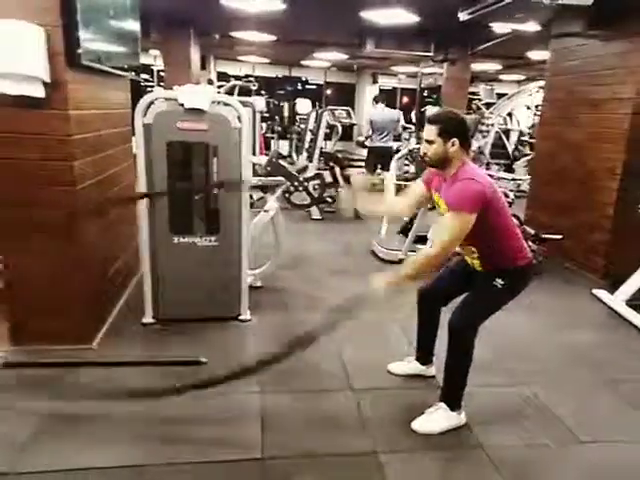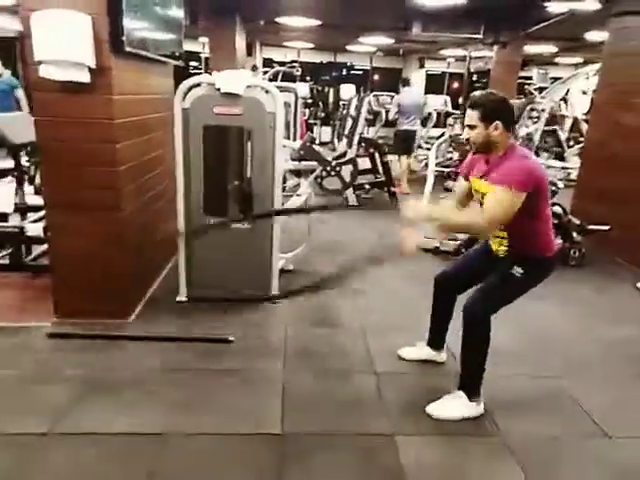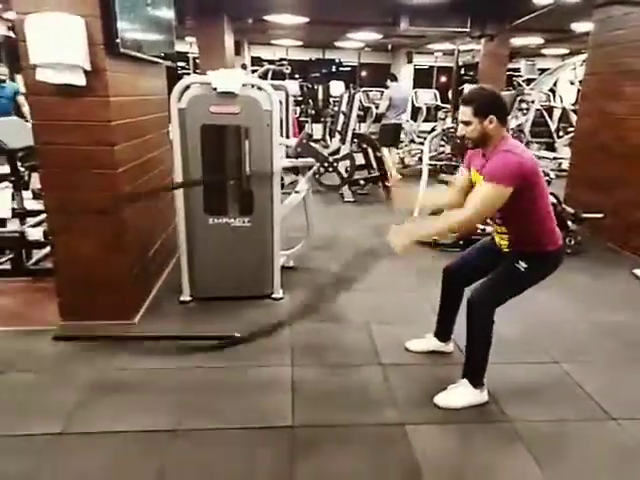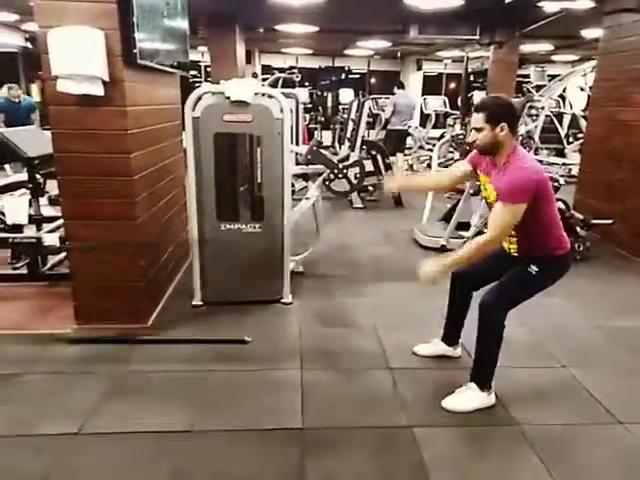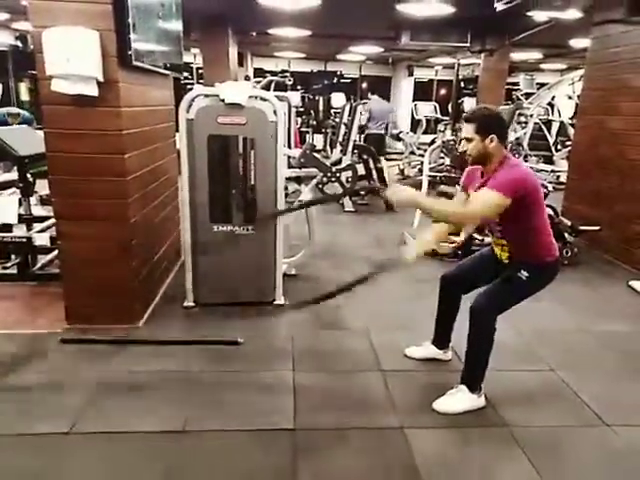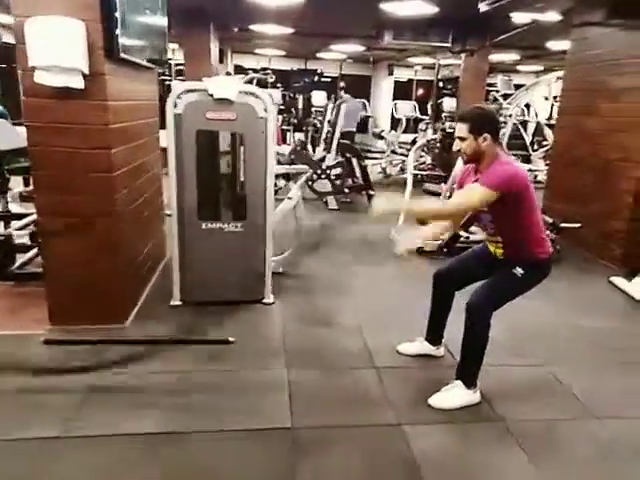
dt=0.7s
person 1, frame 1
left shoulder: (469, 188)
right shoulder: (436, 174)
left elbow: (441, 249)
right elbow: (403, 205)
left wrist: (394, 278)
right wrist: (365, 200)
left hip: (509, 268)
right hip: (476, 258)
left knee: (462, 324)
right knee: (429, 295)
left ankle: (451, 409)
right ankle: (424, 361)
person 1, frame 2
left shoulder: (521, 169)
right shoulder: (476, 159)
left elbow: (484, 222)
right elbow: (456, 203)
left wrist: (428, 214)
right wrist: (420, 233)
left hip: (532, 257)
right hip: (499, 245)
left knee: (477, 309)
right knee: (446, 281)
left ankle: (469, 397)
right ankle: (434, 347)
person 1, frame 3
left shoulder: (510, 162)
right shoulder: (477, 153)
left elbow: (470, 217)
right elbow: (454, 195)
left wrist: (414, 234)
right wrist: (419, 202)
left hip: (539, 252)
right hip: (506, 240)
left knee: (481, 300)
right knee: (454, 273)
left ankle: (474, 386)
right ankle: (442, 338)
person 1, frame 4
left shoulder: (522, 175)
right shoulder: (484, 156)
left elbow: (492, 238)
right elbow: (447, 180)
left wrist: (442, 265)
right wrist: (404, 182)
left hip: (547, 256)
right hip: (515, 246)
left knee: (492, 304)
right knee: (462, 278)
left ankle: (481, 389)
right ankle: (449, 343)
person 1, frame 5
left shoulder: (513, 177)
right shoulder: (476, 170)
left elbow: (468, 217)
right elbow: (456, 212)
left wrist: (414, 198)
right wrist: (423, 243)
left hip: (537, 263)
right hip: (504, 251)
left knee: (483, 309)
right knee: (451, 281)
left ankle: (471, 391)
right ankle: (440, 346)
person 1, frame 6
left shoulder: (505, 174)
right shoulder: (472, 168)
left elbow: (451, 210)
right elbow: (452, 216)
left wrist: (398, 205)
right wrist: (417, 238)
left hip: (529, 259)
right hip: (497, 249)
left knee: (478, 306)
right knee: (444, 278)
left ankle: (467, 387)
right ankle: (433, 342)
